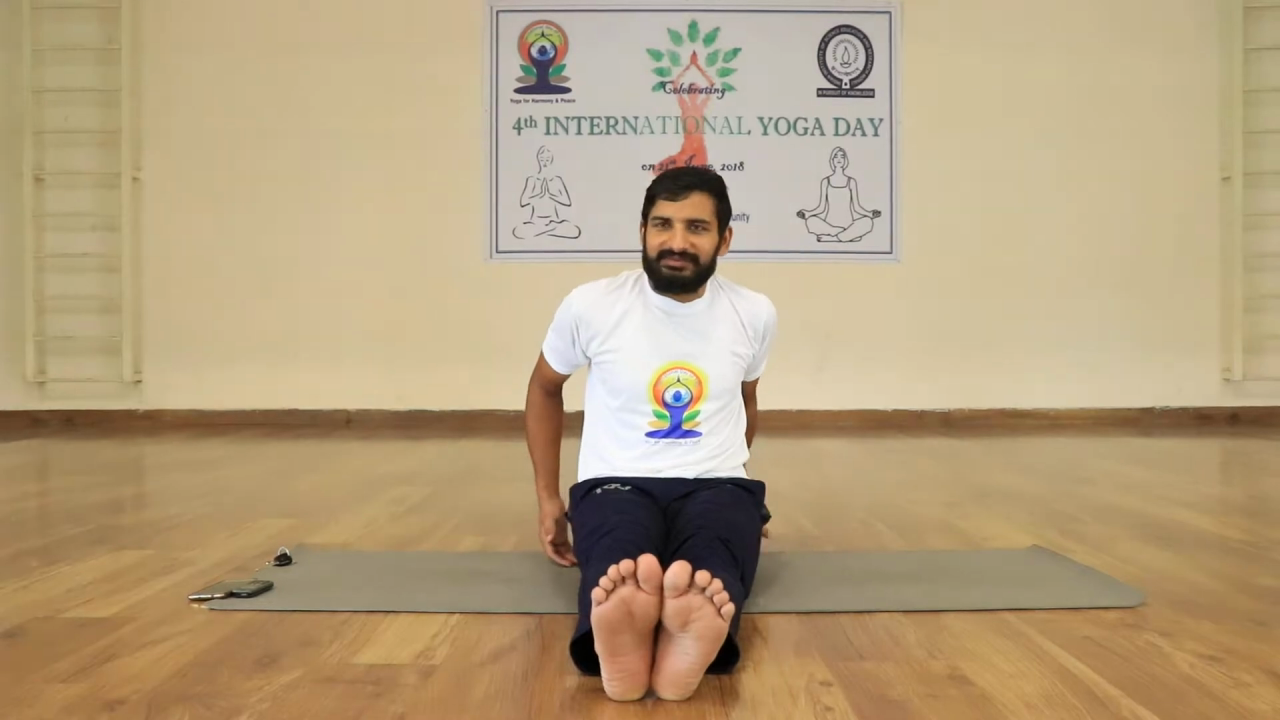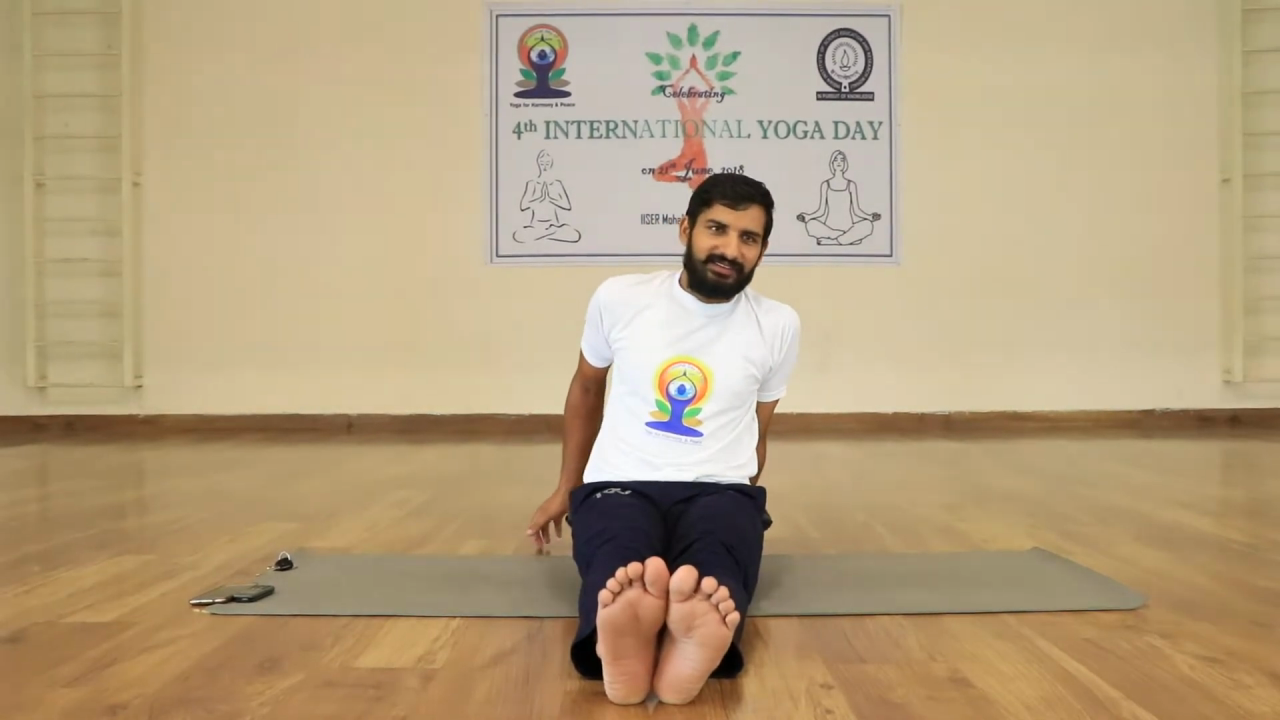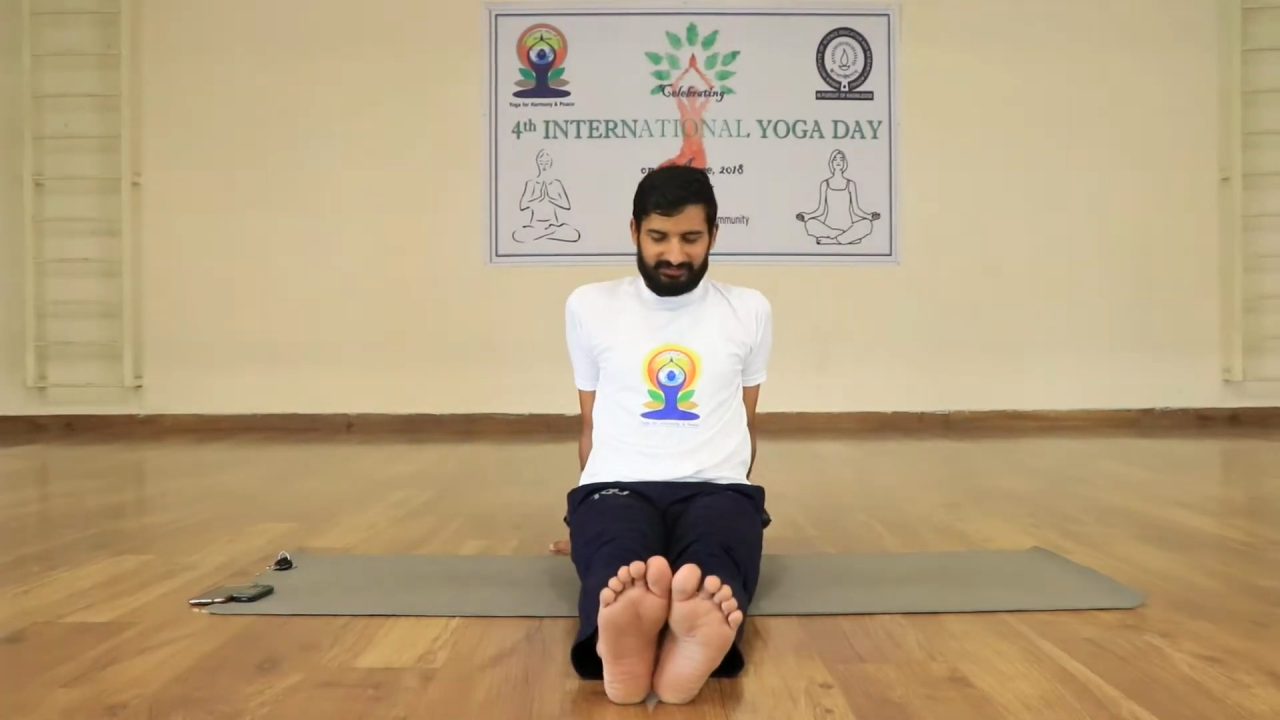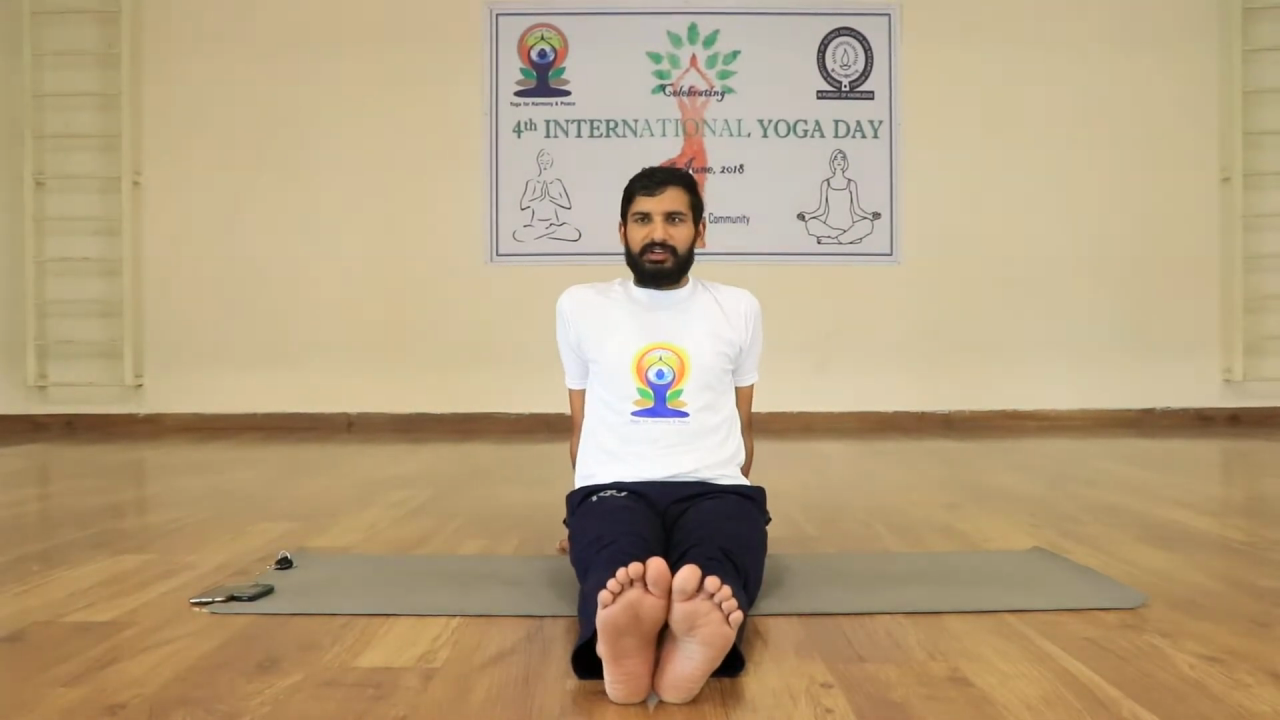
dt=1s
person 1, frame 1
left shoulder: (754, 313)
right shoulder: (591, 306)
right elbow: (543, 389)
right wrist: (547, 497)
left hip: (715, 487)
right hip: (616, 485)
left knee: (710, 572)
right knee: (618, 562)
left ankle: (693, 637)
right ankle: (619, 642)
person 1, frame 2
left shoulder: (778, 325)
right shoulder: (618, 298)
right elbow: (587, 386)
left wrist: (739, 510)
right wrist: (565, 488)
left hip: (718, 490)
right hip: (620, 485)
left knee: (712, 571)
right knee: (620, 565)
left ankle: (695, 644)
right ankle: (619, 644)
person 1, frame 3
left shoulder: (749, 309)
right shoulder: (589, 306)
left wrist: (728, 496)
right wrist: (595, 511)
left hip: (715, 488)
right hip: (618, 485)
left knee: (712, 568)
right knee: (618, 565)
left ankle: (696, 643)
right ankle: (619, 642)
person 1, frame 4
left shoulder: (738, 308)
right shoulder: (580, 306)
left wrist: (731, 504)
right wrist: (589, 509)
left hip: (713, 487)
right hip: (614, 487)
left knee: (715, 578)
right knee: (618, 570)
left ankle: (695, 642)
right ankle: (617, 642)
